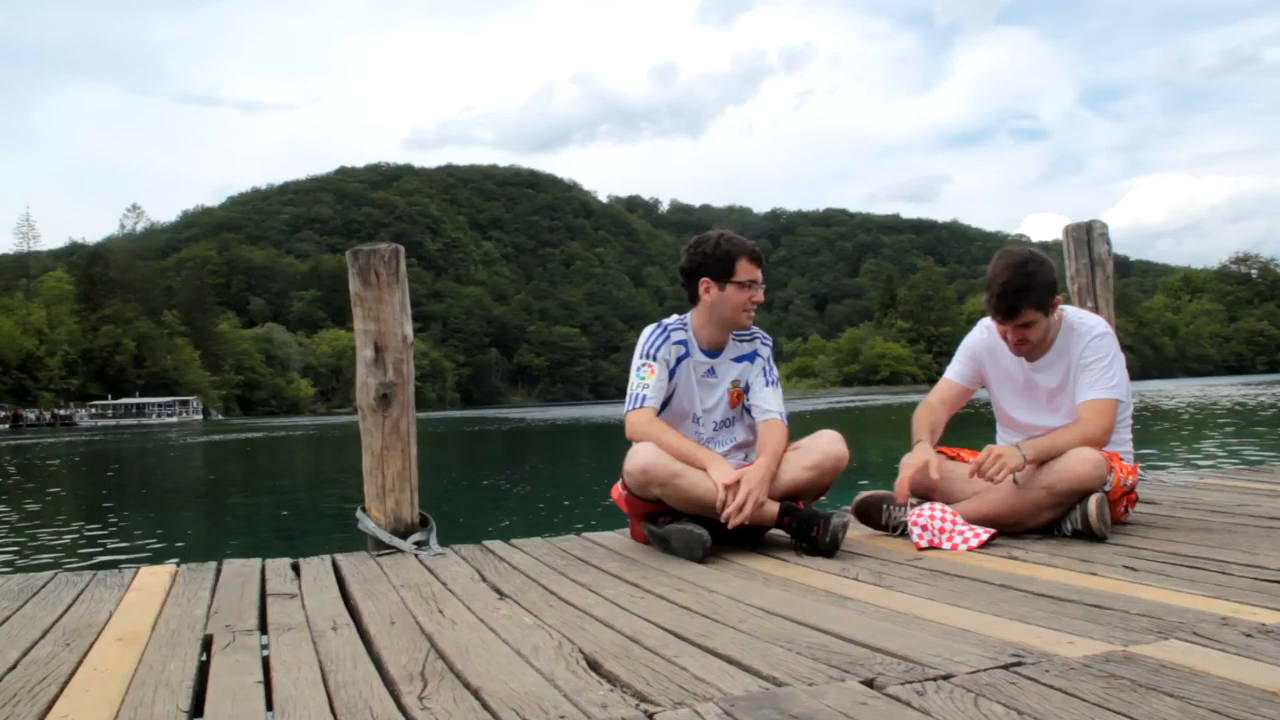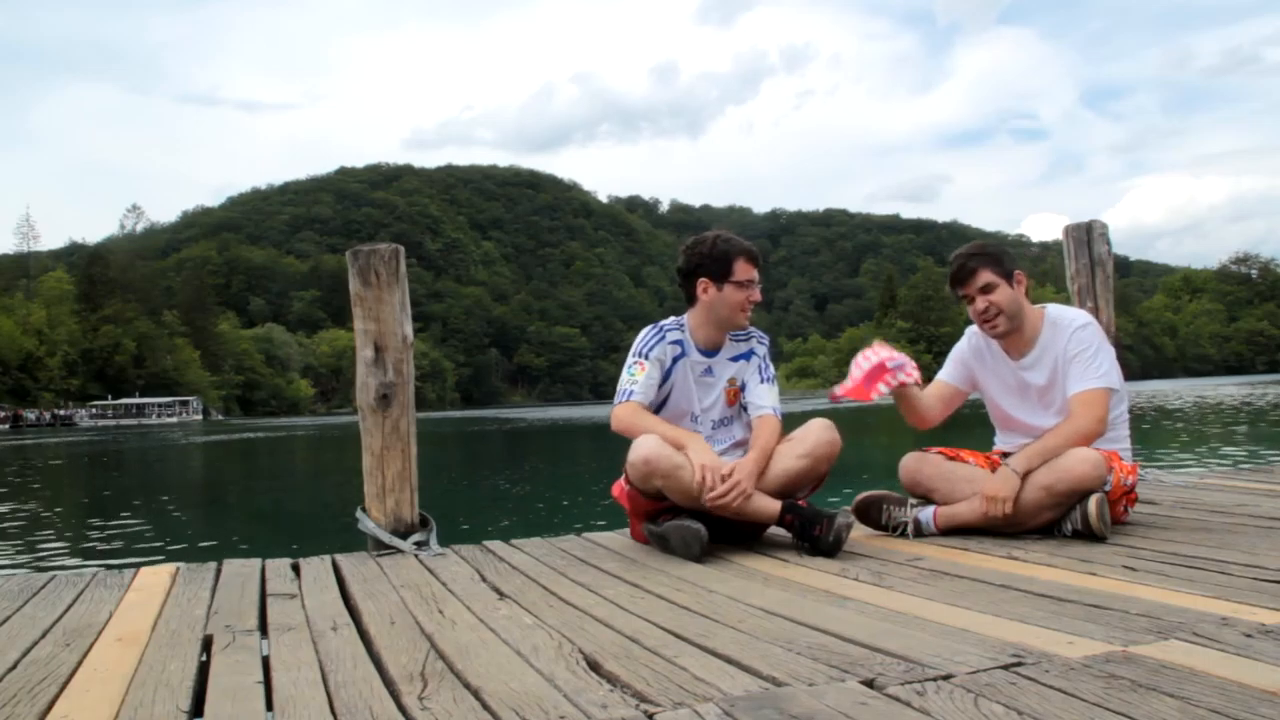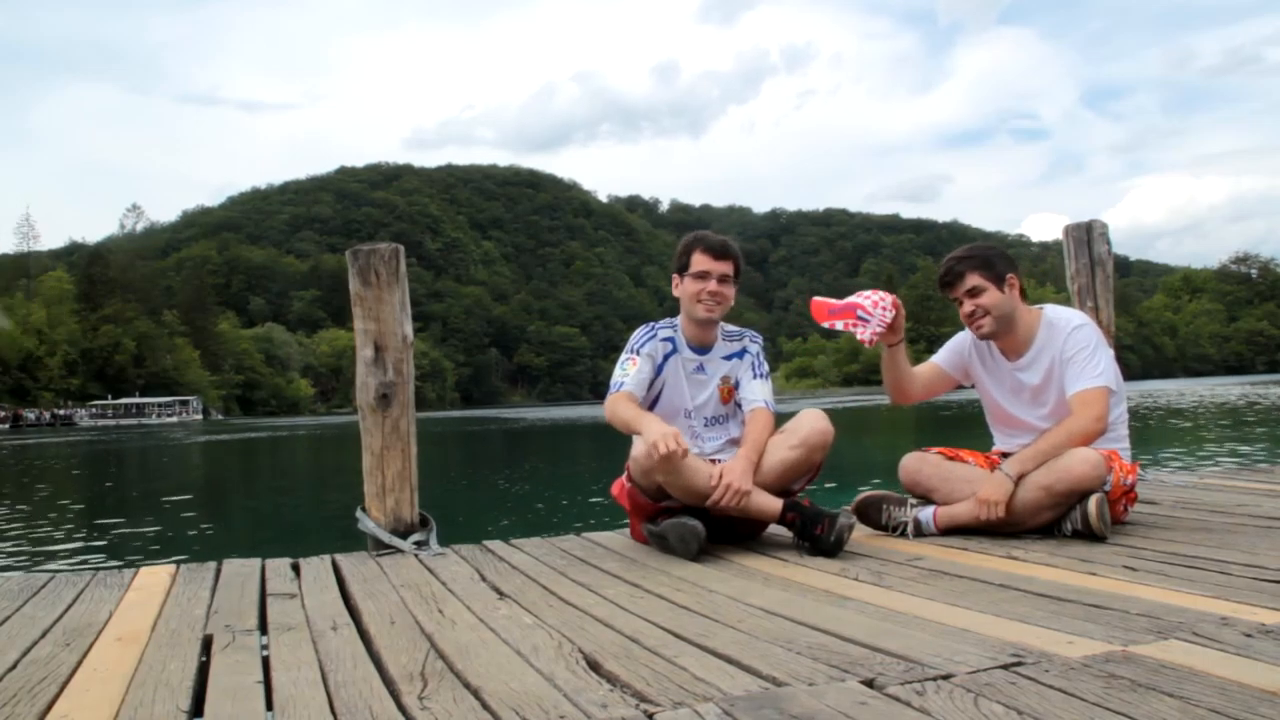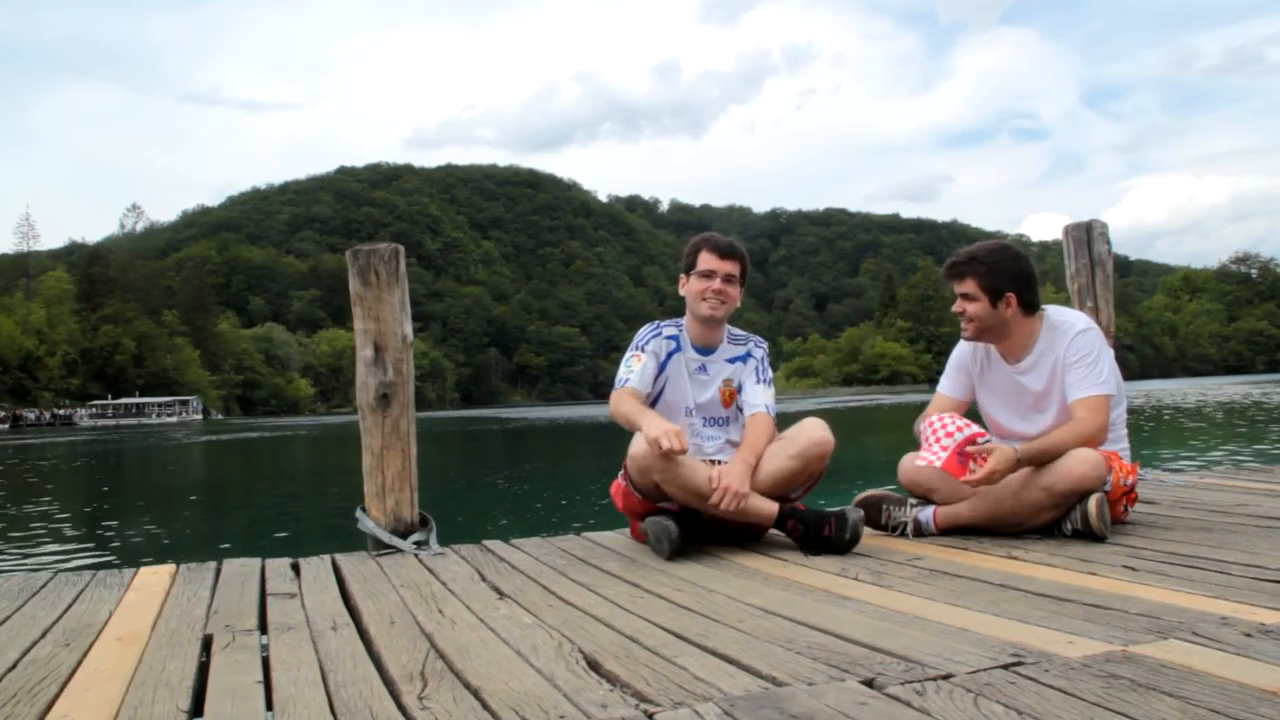
dt=0.7s
person 1, frame 1
left shoulder: (756, 346)
right shoulder: (661, 338)
left elbow: (772, 419)
right elbow: (638, 423)
left wrist: (761, 470)
right wrist: (713, 463)
left hip: (739, 480)
right hip: (674, 483)
left knee: (831, 447)
right knee: (642, 462)
left ankle: (690, 520)
right ankle: (793, 518)
person 1, frame 2
left shoulder: (753, 345)
right shoulder: (658, 340)
left elbow: (767, 418)
right elbow: (623, 417)
left wrist: (751, 464)
right wrist: (692, 442)
left hip: (734, 478)
right hip: (673, 483)
left knee: (823, 434)
right knee: (648, 452)
left ankle: (690, 520)
right ankle: (796, 517)
person 1, frame 3
left shoulder: (747, 345)
right shoulder: (651, 340)
left elbow: (760, 412)
right elbow: (616, 405)
left wrist: (743, 462)
right wrist: (650, 423)
left hip: (730, 483)
right hip: (665, 490)
left knee: (815, 426)
right knee: (651, 451)
left ankle: (687, 520)
right ankle: (797, 516)
person 1, frame 4
left shoulder: (752, 351)
right shoulder: (656, 338)
left elbow: (761, 418)
right elbow: (620, 401)
left wrist: (741, 466)
right wrist: (651, 420)
left hip: (733, 487)
right hip: (665, 491)
left knee: (816, 435)
right knee: (646, 449)
left ankle: (685, 522)
right ankle: (794, 521)
person 2, frame 1
left shoulder: (1092, 335)
right shoulder: (984, 336)
left elbow: (1095, 430)
right elbow: (937, 404)
left wrist: (1023, 451)
right wrist: (921, 446)
left hip: (1096, 467)
right hip: (1014, 468)
left knee: (1083, 465)
right knee: (912, 466)
right ankle: (1064, 513)
person 2, frame 2
left shoulder: (1076, 329)
right shoulder: (973, 344)
left elbow: (1090, 423)
right elbow: (927, 414)
left wrist: (1015, 468)
right wrist: (901, 384)
left hip: (1094, 465)
right hip: (1015, 466)
left knee: (1082, 466)
right knee: (915, 466)
left ankle: (927, 519)
right ankle: (1058, 511)
person 2, frame 3
left shoulder: (1073, 331)
right shoulder: (971, 343)
left elbow: (1090, 422)
right elbow: (906, 393)
left wrist: (1009, 471)
right wrist: (892, 343)
left hip: (1093, 467)
right hip: (1014, 467)
left knee: (1082, 466)
right knee: (914, 466)
left ankle: (927, 518)
right ankle: (1063, 512)
person 2, frame 4
left shoulder: (1075, 334)
right shoulder: (971, 347)
left elbow: (1092, 430)
right elbow: (930, 419)
left wrist: (1017, 456)
right wrist: (934, 431)
left hip: (1094, 467)
right hip: (1013, 469)
left knee: (1082, 467)
right knee: (913, 468)
left ankle: (926, 519)
right ankle: (1060, 512)
